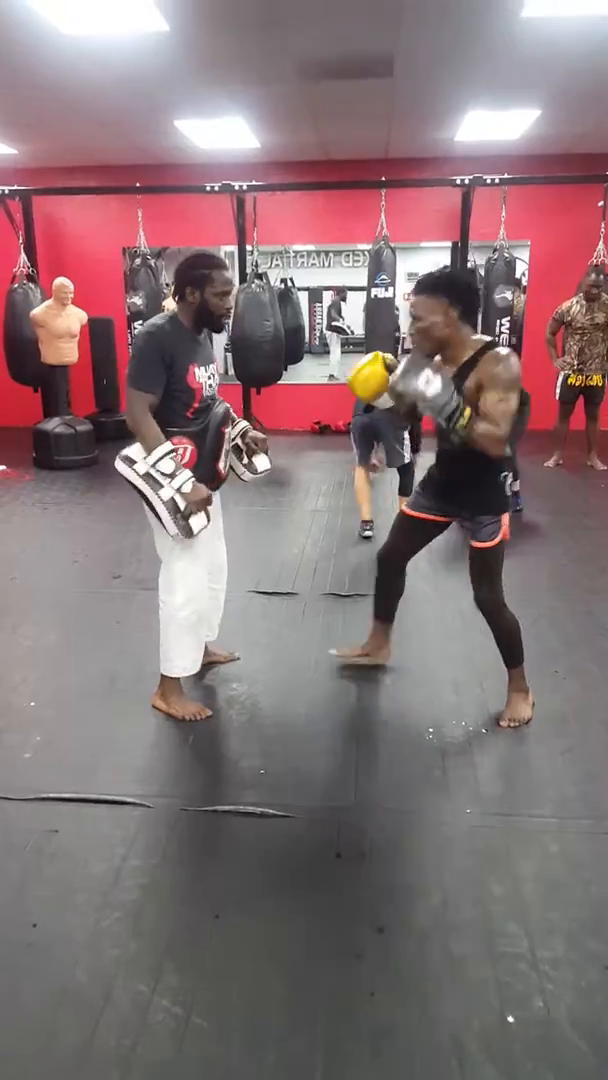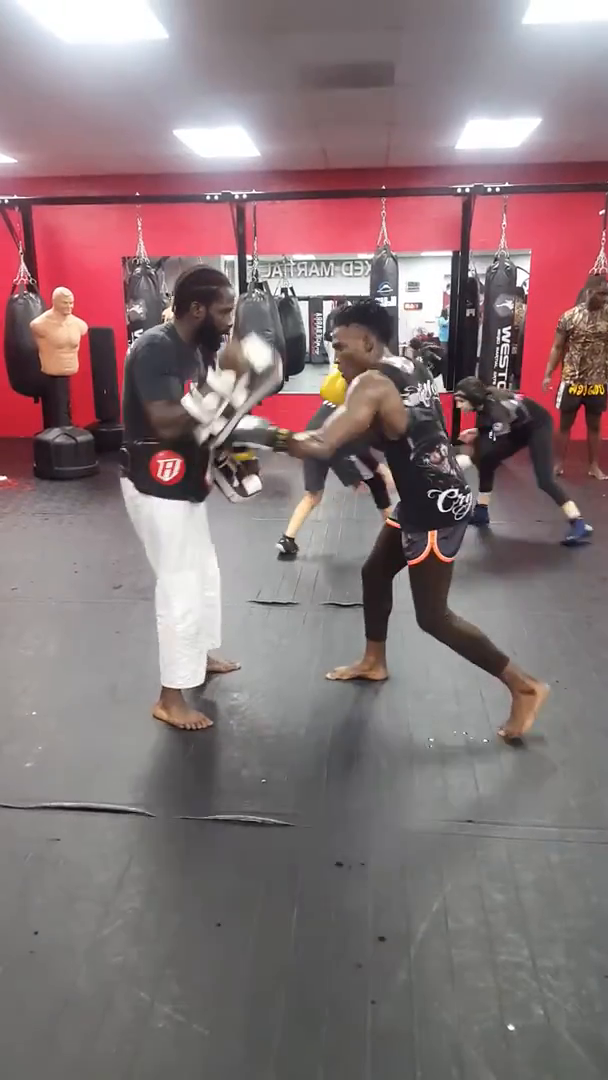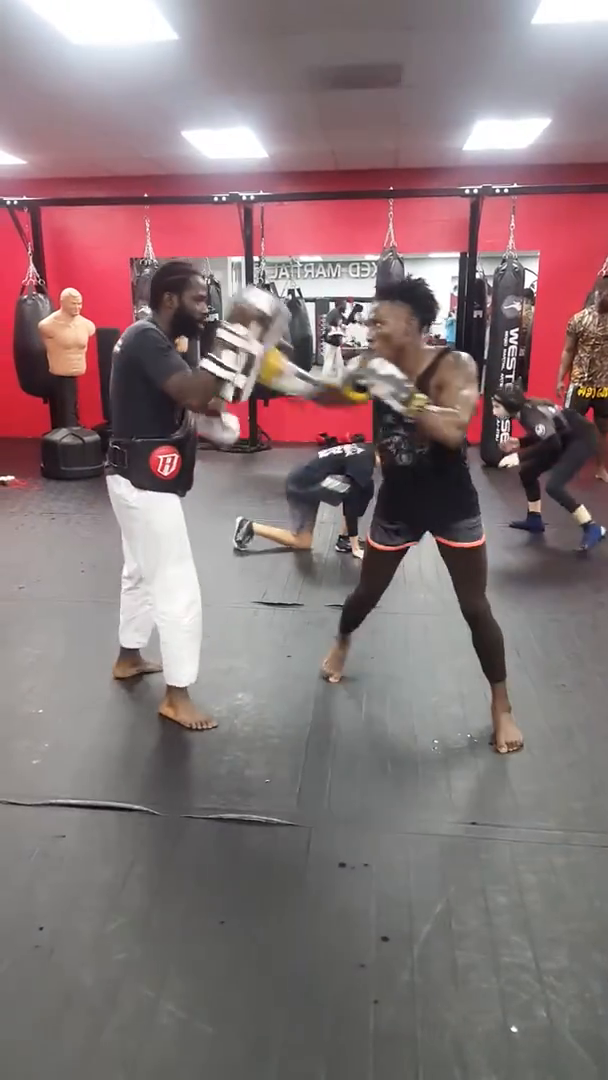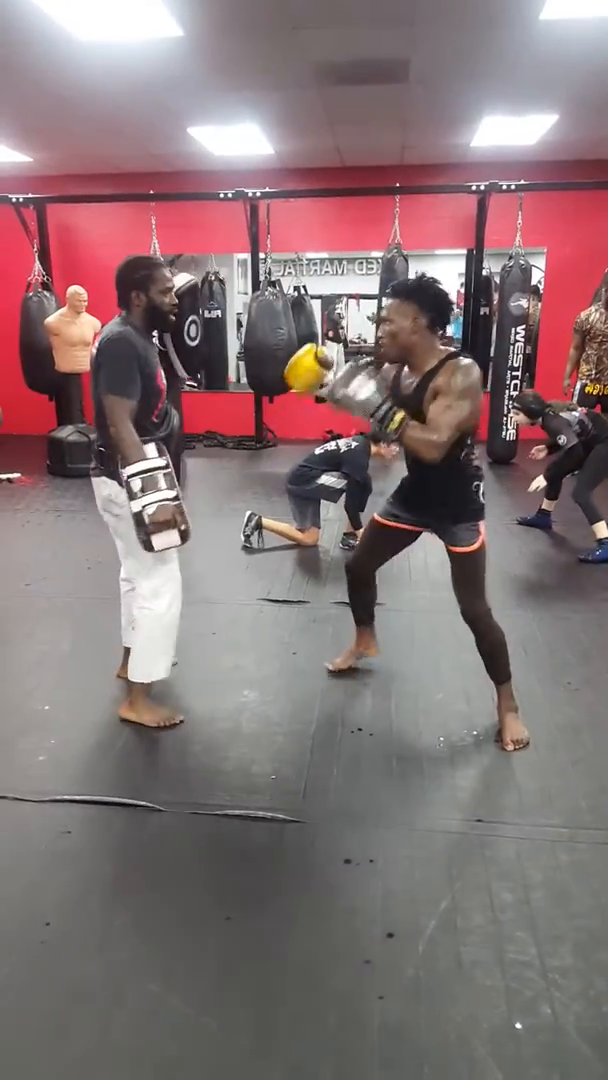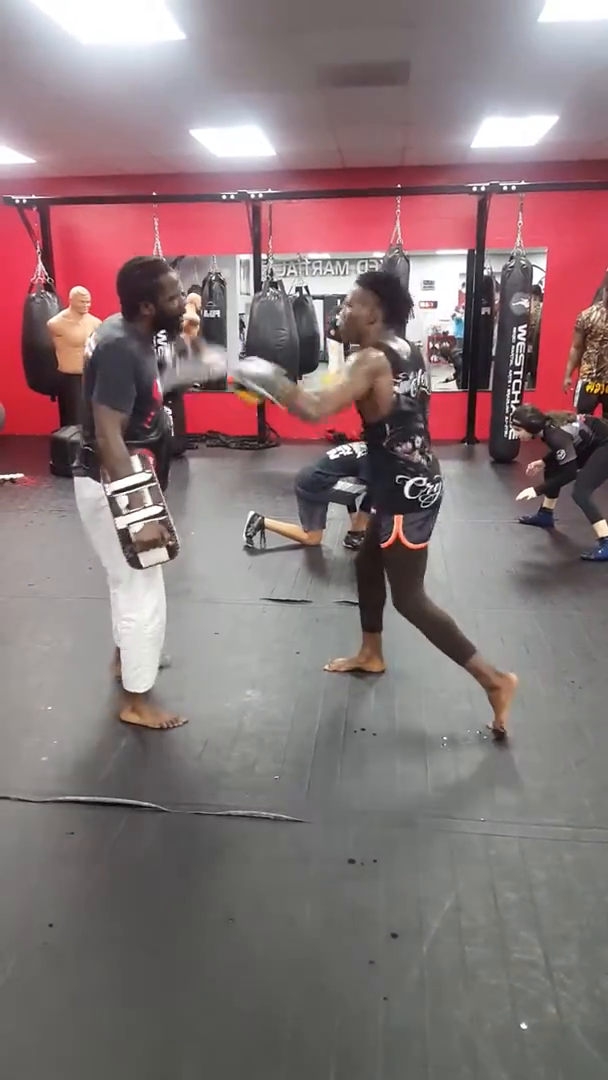
dt=0.5s
person 1, frame 1
left shoulder: (201, 333)
right shoulder: (157, 338)
right elbow: (138, 415)
left wrist: (240, 432)
left knee: (212, 565)
right knee: (185, 575)
left ankle: (198, 646)
right ankle: (169, 688)
person 1, frame 2
left shoulder: (194, 347)
right shoulder: (156, 349)
right elbow: (169, 425)
left hip: (184, 484)
right hip: (157, 490)
left knee: (205, 574)
right knee: (183, 588)
left ankle: (200, 654)
right ankle: (170, 697)
person 1, frame 3
left shoulder: (156, 337)
right shoulder: (147, 338)
right elbow: (192, 393)
left wrist: (212, 404)
left hip: (138, 478)
right hip: (145, 482)
left knee: (141, 572)
right knee: (176, 586)
left ankle: (128, 657)
right ankle: (176, 696)
person 1, frame 4
left shoulder: (136, 337)
right shoulder: (121, 343)
left elbow: (154, 401)
right elbow: (120, 427)
left hip: (128, 479)
right hip: (129, 483)
left knee: (138, 574)
right knee: (160, 585)
left ankle: (134, 657)
right ankle: (137, 698)
person 1, frame 5
left shoulder: (126, 333)
right shoulder: (119, 350)
right elbow: (108, 436)
right wrist: (139, 513)
left hip: (120, 482)
right hip: (111, 486)
left knee: (128, 578)
right knee: (143, 591)
left ankle: (129, 657)
right ankle: (136, 701)
person 2, frame 1
left shoulder: (498, 364)
right shoulder: (438, 358)
left elbow: (497, 441)
right elbow: (414, 411)
left wrist: (446, 408)
right wrist: (396, 389)
left hip: (483, 494)
right hip: (441, 482)
left knee: (487, 597)
right knee: (390, 558)
left ankle: (519, 687)
right ankle: (378, 644)
person 2, frame 2
left shoulder: (370, 383)
right shoulder: (412, 369)
left elbow: (322, 447)
left wrist: (268, 436)
right wrist: (351, 413)
left hip: (434, 506)
right hip: (432, 497)
left knee: (433, 616)
right knee: (375, 572)
left ankle: (524, 688)
right ankle: (373, 661)
person 2, frame 3
left shoulder: (456, 365)
right shoulder: (383, 368)
left elbow: (454, 433)
left wrist: (403, 397)
left hip: (454, 506)
right hip: (398, 502)
left knee: (475, 609)
right knee: (366, 593)
left ankle: (501, 705)
right ankle: (341, 645)
person 2, frame 4
left shoulder: (461, 374)
right shoulder: (397, 369)
left elbow: (432, 446)
left hip: (458, 503)
right hip: (413, 493)
left knee: (474, 609)
right knee: (358, 566)
left ankle: (507, 703)
right ankle: (364, 641)
person 2, frame 5
left shoulder: (372, 360)
right shoulder: (407, 352)
left elbow: (312, 408)
left wrist: (269, 380)
left hip: (405, 489)
right hip: (412, 478)
left knee: (408, 597)
right knee: (369, 565)
left ankle: (492, 679)
right ankle: (370, 654)
